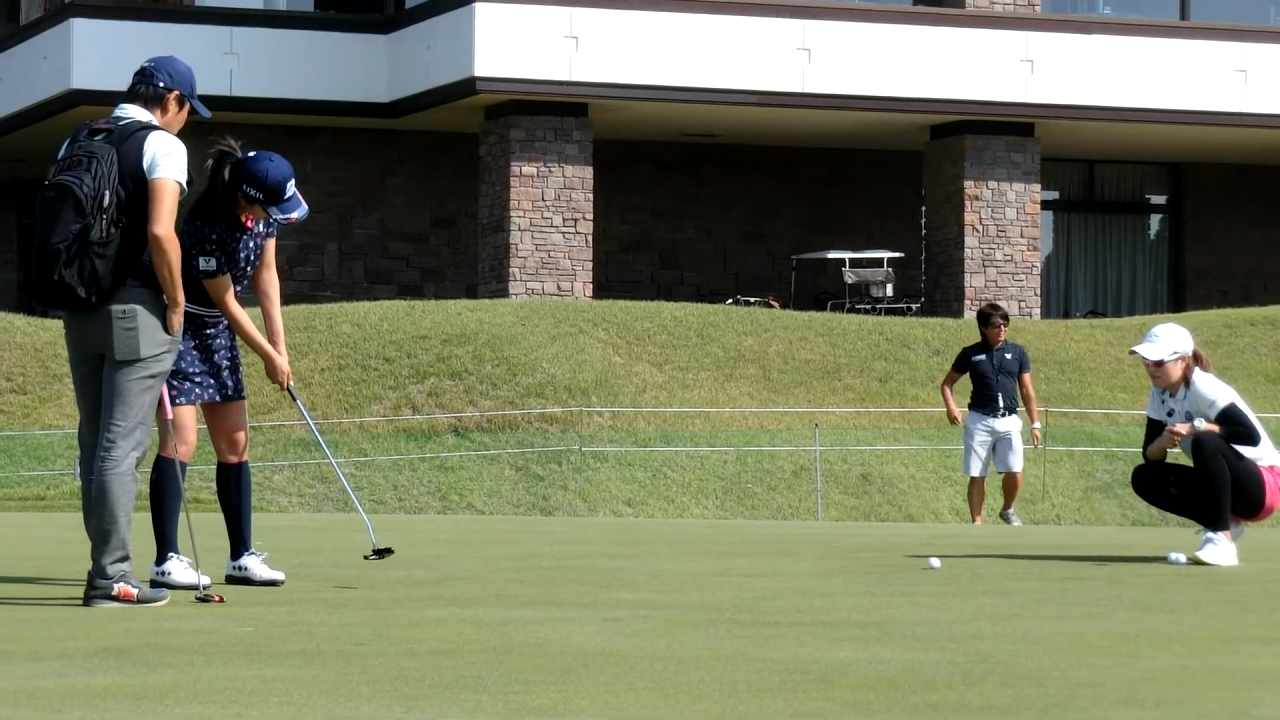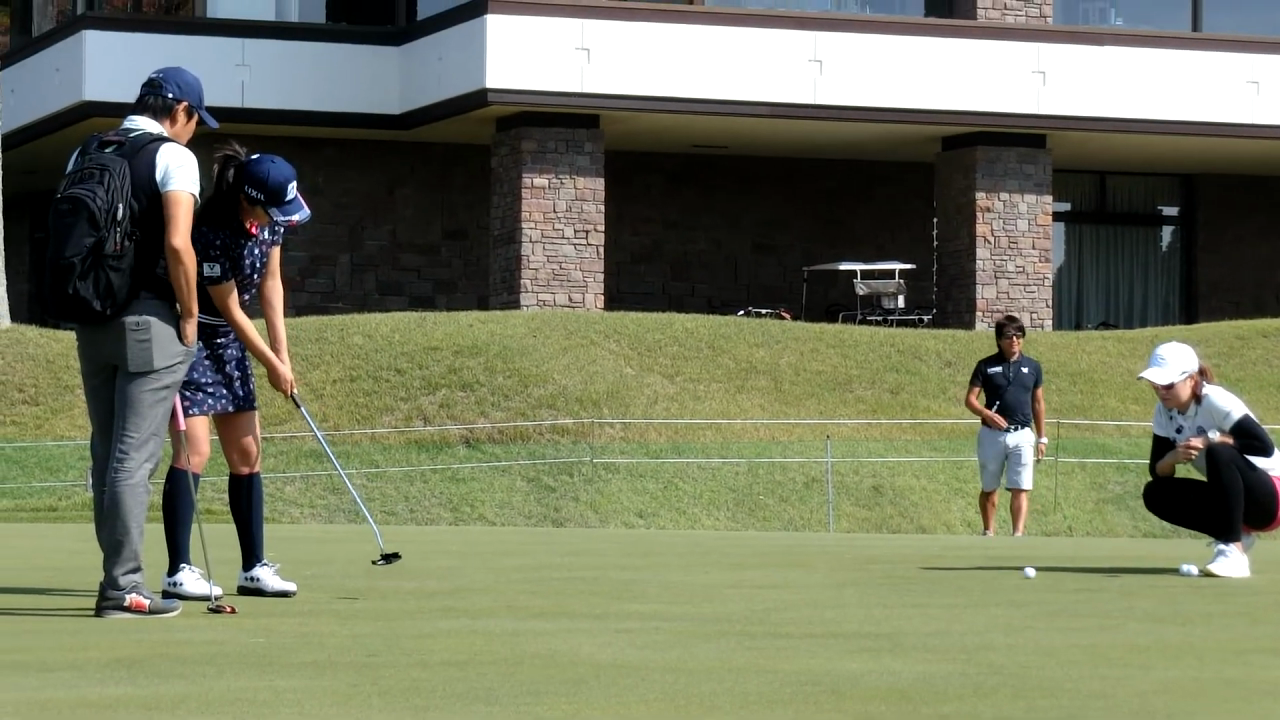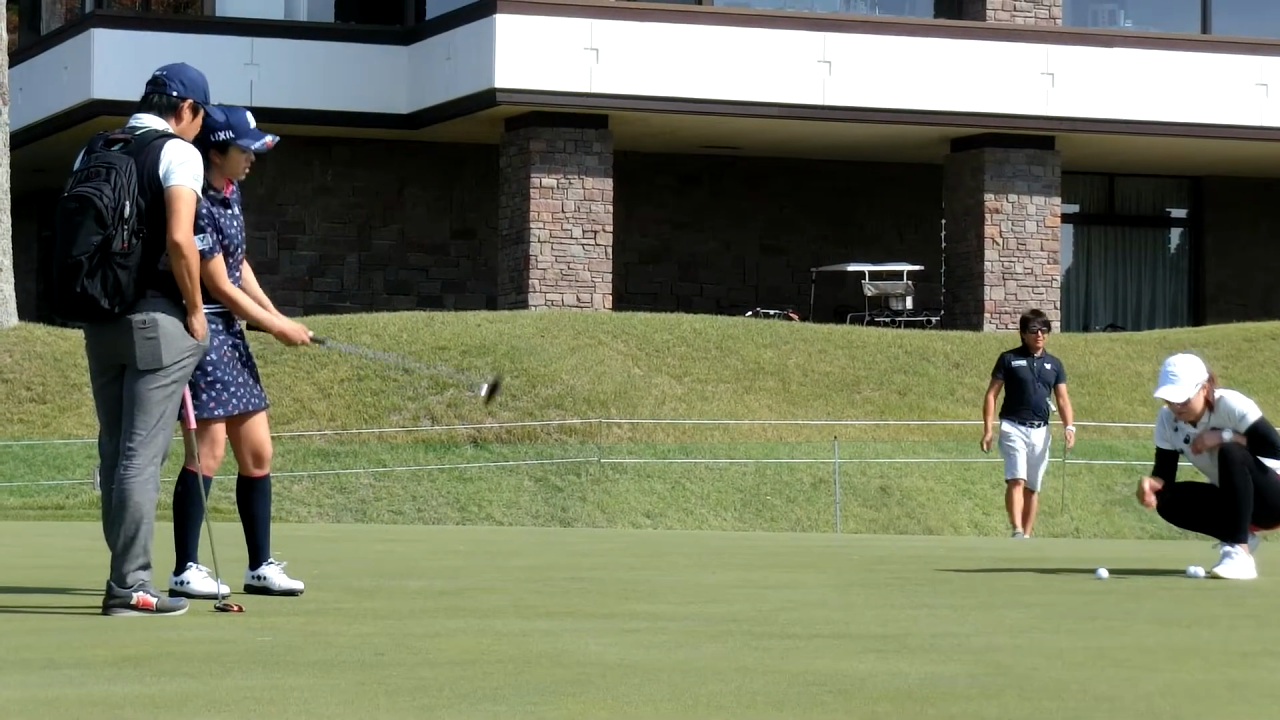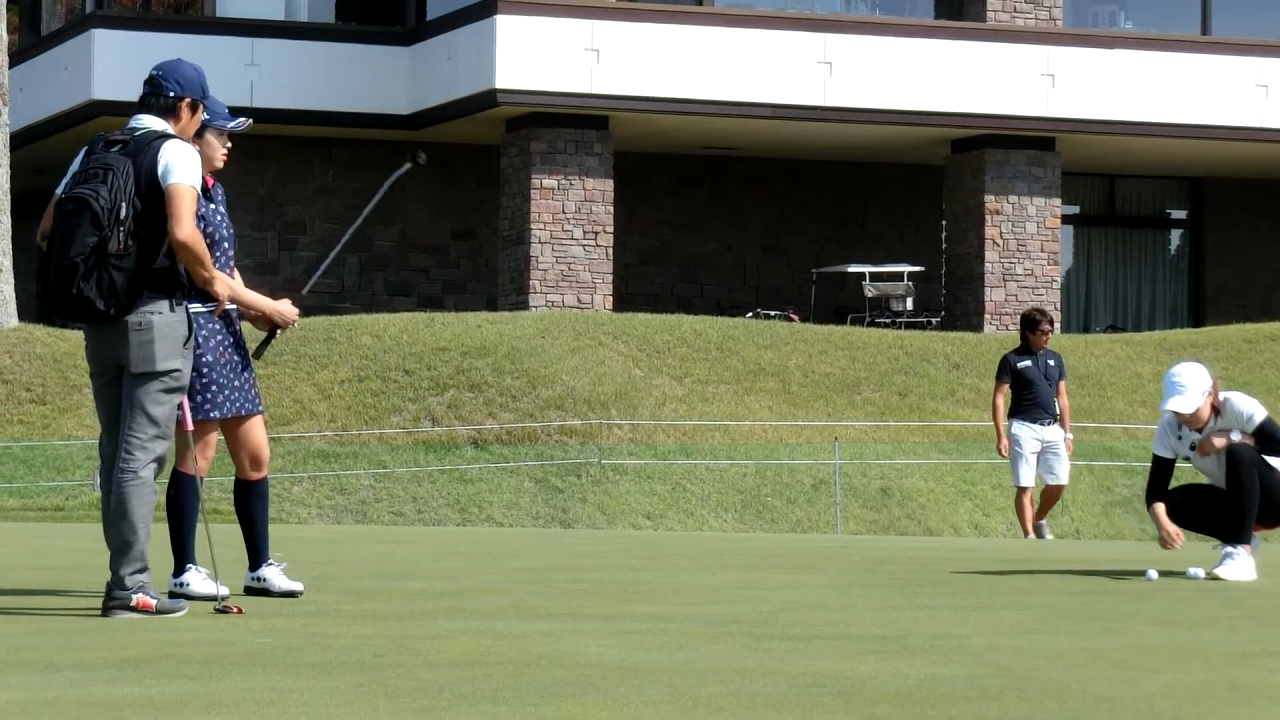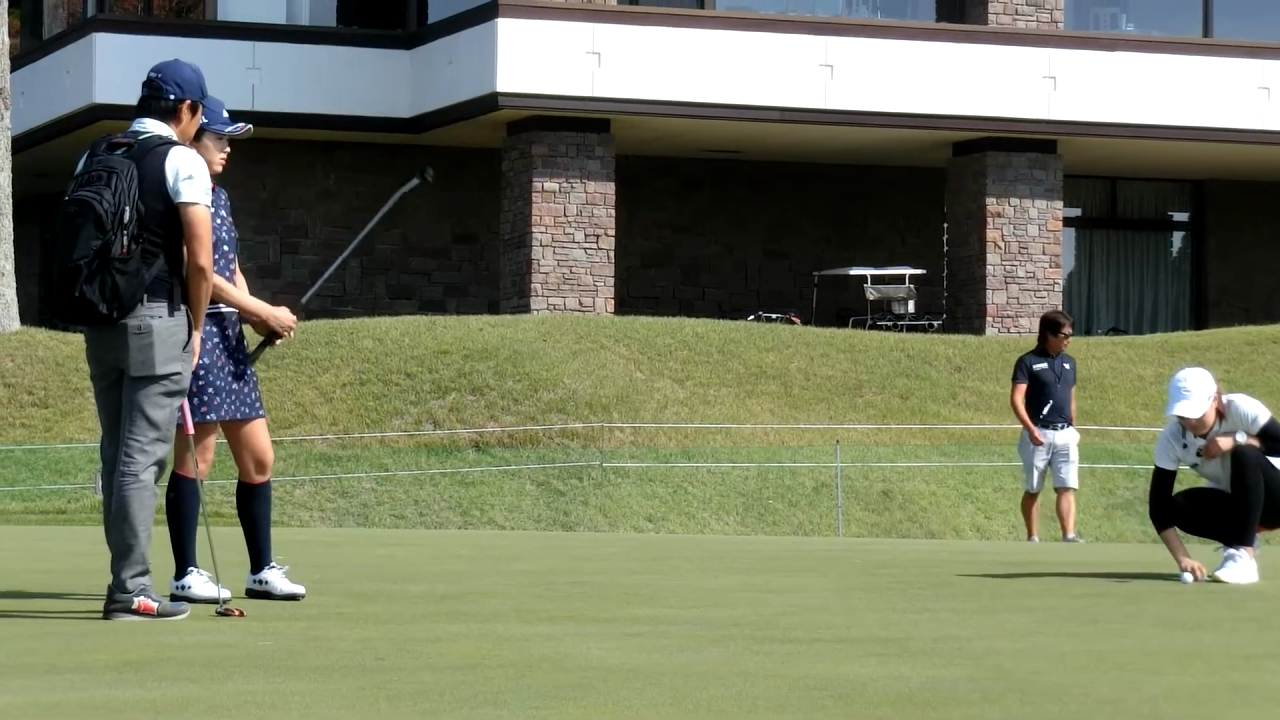
dt=0.4s
person 1, frame 1
right shoulder: (162, 143)
right elbow: (160, 232)
right wrist: (176, 304)
left hip: (80, 308)
right hip: (134, 308)
left knee: (94, 442)
right knee: (120, 445)
left ankle: (106, 564)
right ankle: (110, 575)
person 1, frame 2
left shoulder: (86, 154)
right shoulder: (173, 156)
right elbow: (177, 245)
right wrist: (189, 316)
left hip: (93, 320)
right hip: (147, 320)
left knee: (107, 453)
right knee: (133, 456)
left ankle: (117, 577)
right ankle: (122, 587)
person 1, frame 3
left shoulder: (94, 152)
right shoulder: (178, 151)
right elbow: (179, 239)
right wrist: (195, 309)
left hip: (101, 318)
right hip: (155, 317)
left knee: (116, 451)
right knee: (141, 454)
left ankle: (126, 574)
right ankle: (129, 583)
person 1, frame 4
left shoulder: (94, 152)
right shoulder: (175, 151)
left elbow: (48, 233)
right elbow: (182, 233)
right wrist: (213, 281)
left hip: (101, 318)
right hip: (154, 315)
left knee: (116, 451)
right knee: (140, 454)
left ankle: (125, 576)
right ankle: (128, 586)
person 1, frame 5
left shoulder: (94, 157)
right shoulder: (183, 160)
right elbow: (200, 261)
right wrist: (196, 327)
left hip: (101, 321)
right hip: (157, 320)
left knee: (117, 454)
right knee: (141, 457)
left ankle: (127, 580)
right ankle: (130, 589)
person 2, frame 1
left shoulder: (264, 211)
right shoulder: (207, 225)
left elbow: (266, 273)
right elbow: (227, 302)
left wrist: (280, 345)
right wrist: (269, 357)
left hip: (218, 331)
right hip: (179, 328)
left knee: (235, 442)
right knee: (181, 440)
left ankle: (242, 556)
right ankle: (166, 559)
person 2, frame 2
left shoulder: (269, 219)
right shoulder: (212, 231)
left elbow: (270, 283)
right elbow: (231, 310)
left wrist: (283, 353)
right wrist: (272, 365)
left hip: (228, 341)
right hip: (190, 339)
left knee: (248, 453)
right knee: (195, 451)
left ankle: (254, 567)
right ankle: (179, 570)
person 2, frame 3
left shoulder: (231, 192)
right shoulder: (197, 205)
right elbow: (221, 287)
left wrist: (274, 313)
right wrist: (279, 328)
left hip: (231, 332)
right hip: (201, 333)
left knee: (258, 453)
right knee: (210, 451)
left ankle: (260, 567)
right ankle: (185, 570)
person 2, frame 4
left shoulder: (215, 191)
left wrist: (256, 311)
right wrist: (267, 306)
left hip: (226, 333)
right hip: (195, 330)
left knee: (255, 456)
right knee: (198, 452)
left ankle: (260, 568)
right ankle: (184, 571)
person 2, frame 5
left shoulder: (220, 197)
right elbow: (205, 279)
left wrist: (259, 316)
right wrist: (267, 312)
left hip: (230, 339)
right hip: (195, 335)
left knee: (259, 459)
right knee: (196, 456)
left ankle: (263, 571)
right ankle: (186, 574)
person 3, frame 1
left shoulder: (1204, 388)
right shoulder: (1159, 394)
left elbow: (1251, 435)
right elbow: (1150, 457)
left wrist: (1196, 426)
right wrist: (1161, 442)
right hip: (1222, 485)
left knee: (1205, 442)
right knee: (1144, 478)
left ankle: (1222, 541)
right ankle: (1226, 524)
person 3, frame 2
left shoulder: (1216, 401)
right shoulder: (1164, 411)
right elbow: (1157, 472)
left wrist: (1211, 438)
right wrist: (1173, 457)
right hip: (1230, 500)
left knee: (1219, 452)
right knee: (1155, 493)
left ankle: (1234, 553)
right ankle: (1236, 535)
person 3, frame 3
left shoulder: (1230, 403)
right shoulder: (1167, 419)
right elbow: (1165, 478)
left wrist: (1224, 436)
right wrist: (1149, 483)
right hip: (1233, 500)
left knee: (1231, 452)
right knee: (1168, 500)
left ankle: (1240, 554)
right ankle: (1241, 537)
person 3, frame 4
left shoulder: (1236, 406)
right shoulder: (1169, 427)
right elbow: (1156, 488)
left wrist: (1232, 437)
right wrist: (1163, 524)
right hip: (1234, 501)
left knee: (1239, 452)
right knee: (1177, 502)
left ankle: (1242, 554)
right ankle: (1241, 539)
person 3, frame 5
left shoulder: (1241, 408)
right shoulder: (1172, 437)
right elbow: (1159, 504)
left wrist: (1238, 439)
right wrist: (1182, 557)
right hip: (1233, 503)
left knee: (1245, 454)
right knee: (1180, 507)
left ankle: (1244, 556)
right ankle: (1242, 540)
person 4, frame 1
left shoulder: (1018, 352)
right shoulder: (970, 353)
left elbow: (1027, 389)
right elbow: (947, 382)
left wrist: (1035, 423)
right wrist: (950, 406)
left hip: (1008, 421)
right hip: (978, 421)
left knee: (1014, 473)
right knee: (976, 476)
left ankle: (1007, 510)
right ankle: (977, 525)
person 4, frame 2
left shoulder: (1033, 367)
right shoulder: (985, 365)
left elbow: (1038, 404)
right elbow: (970, 399)
left wrist: (1042, 438)
right wrist: (987, 414)
left hip: (1023, 436)
right hip: (992, 434)
left knee: (1021, 489)
right knee: (989, 489)
left ankle: (1017, 535)
right ankle: (988, 533)
person 4, frame 3
left shoulder: (1055, 364)
right shoulder: (1008, 358)
left elbow: (1063, 399)
right elbow: (991, 394)
left wrist: (1069, 426)
right wrist: (988, 429)
left hip: (1041, 432)
right hip: (1013, 428)
left knee: (1032, 488)
right knee: (1017, 481)
left ankle: (1026, 537)
right ankle: (1016, 531)
person 4, frame 4
left shoulder: (1056, 359)
right shoulder: (1011, 360)
left elbow: (1062, 397)
right elbow: (999, 398)
left wrist: (1067, 433)
right wrist: (1001, 435)
left hip: (1052, 429)
right hip: (1024, 428)
left knee: (1059, 482)
right knee: (1025, 486)
left ankle: (1039, 521)
right ankle: (1029, 537)
person 4, frame 5
left shoulder: (1069, 362)
right shoulder: (1027, 362)
right elbow: (1016, 399)
left wrist: (1074, 431)
right wrist: (1031, 429)
left hip: (1065, 435)
right hip: (1039, 434)
left knee: (1067, 488)
right knee: (1032, 490)
left ankle: (1069, 537)
right ankle: (1033, 540)
